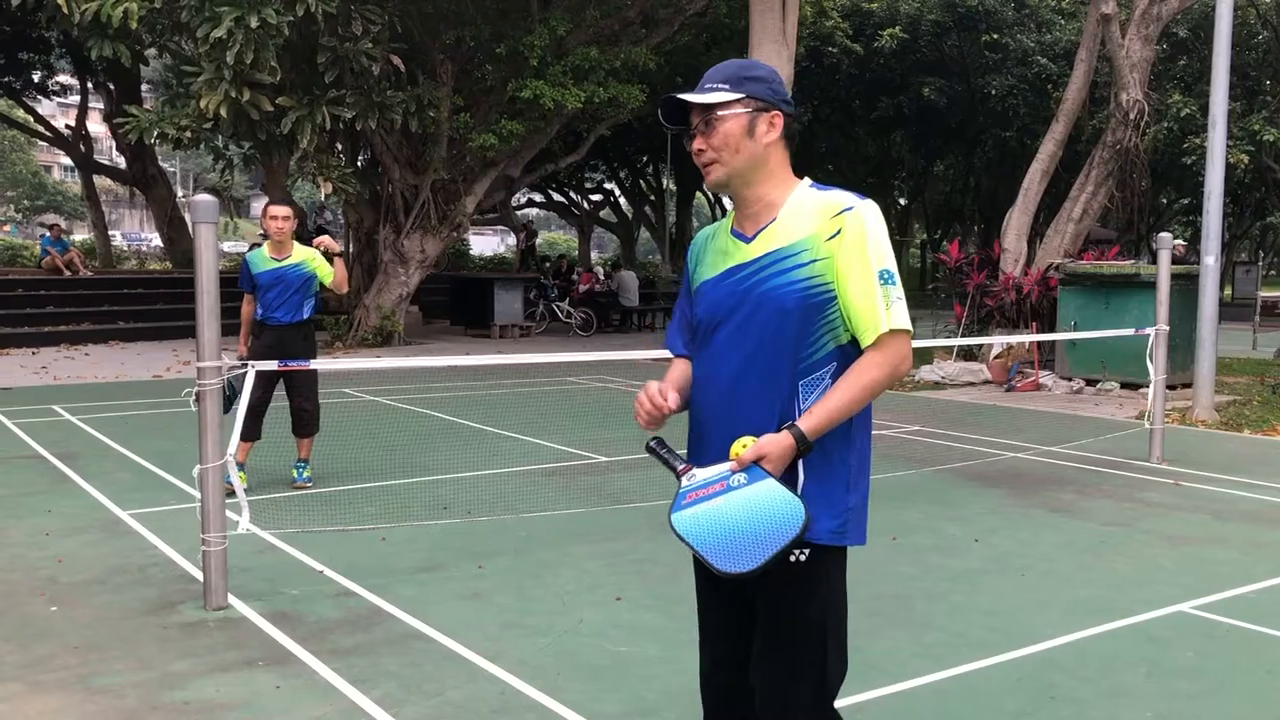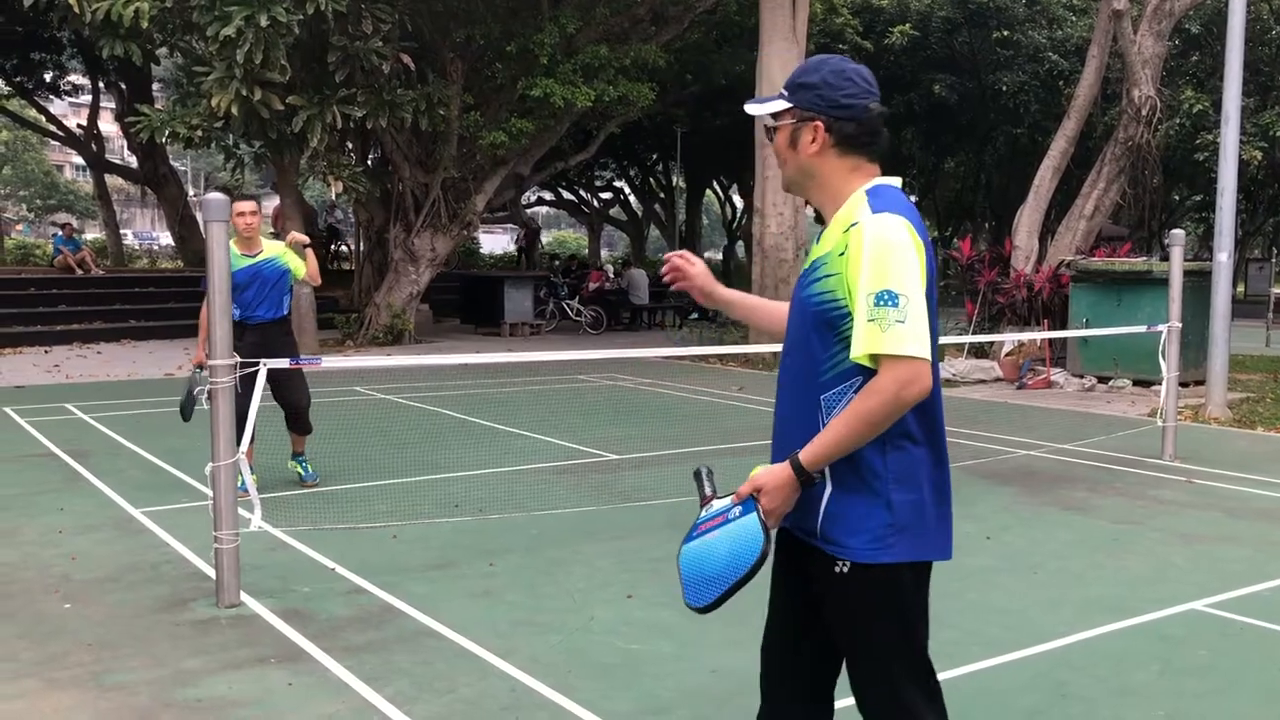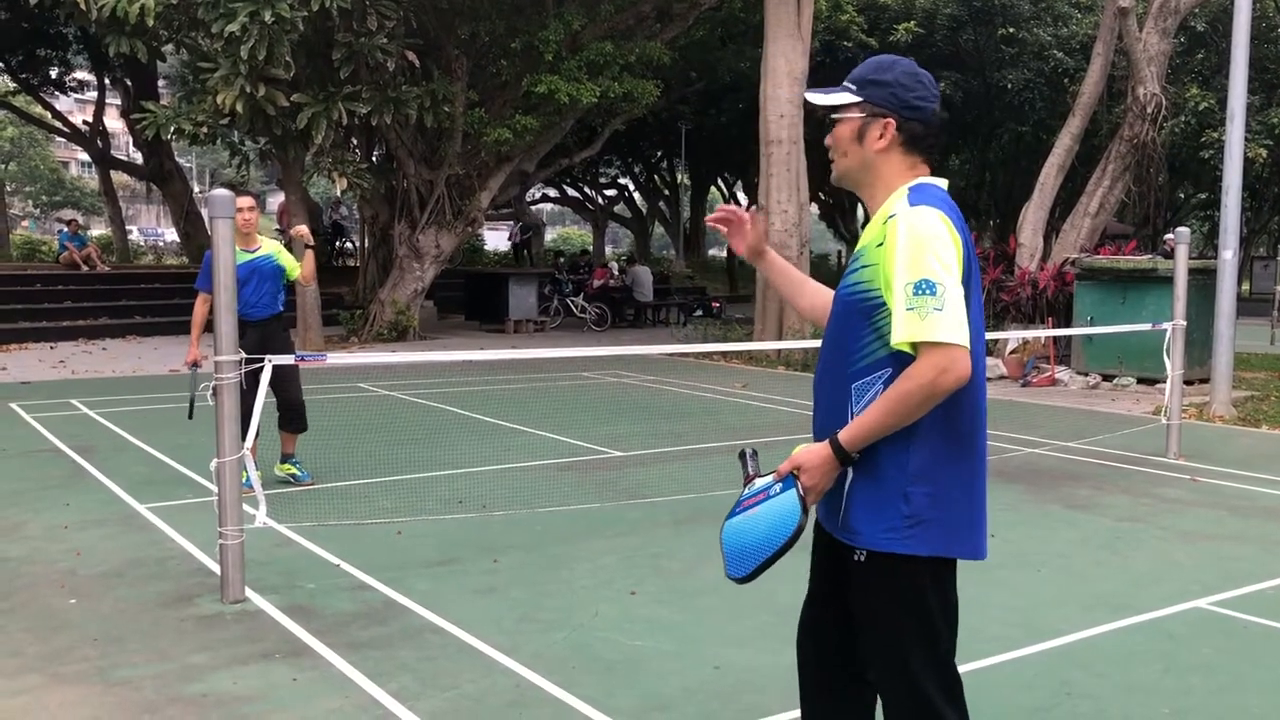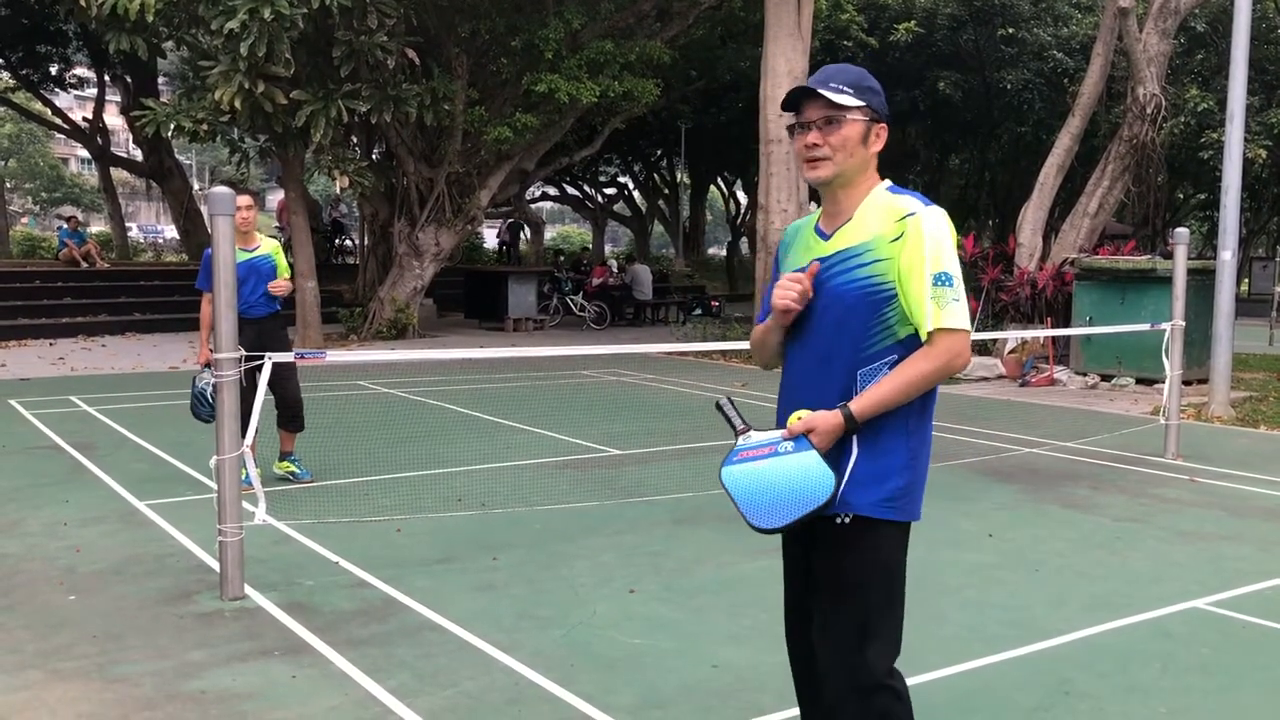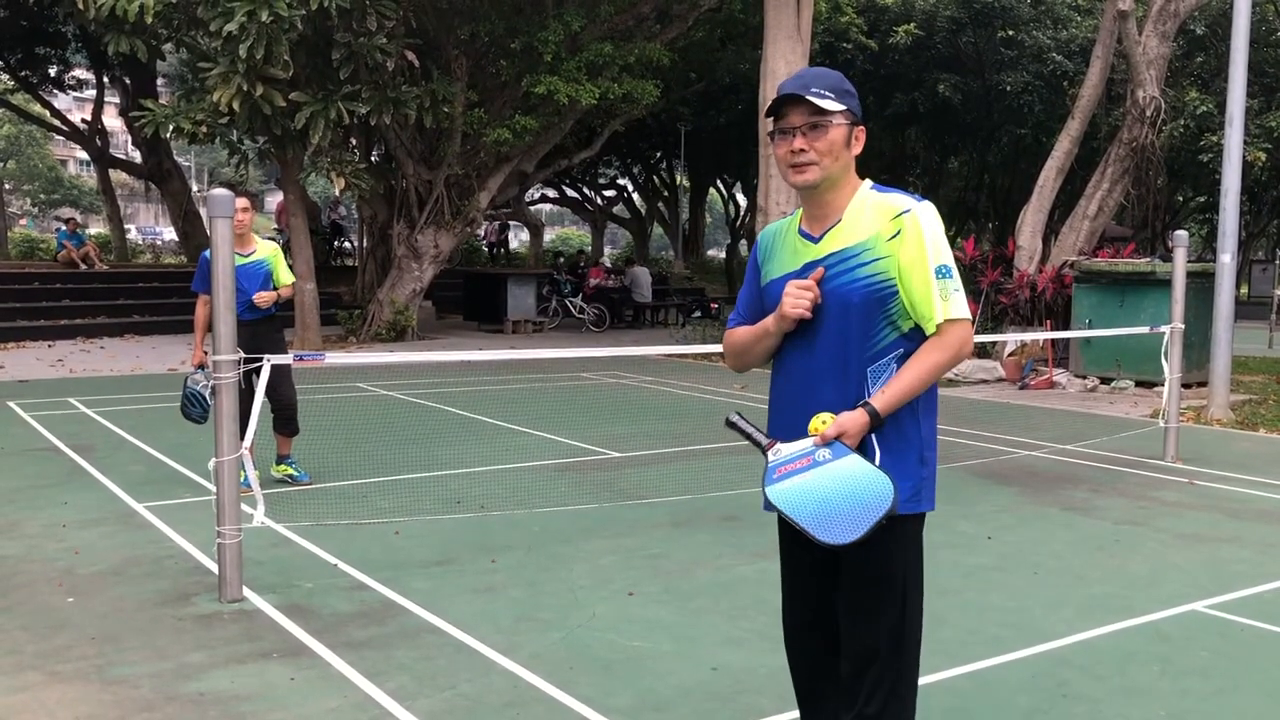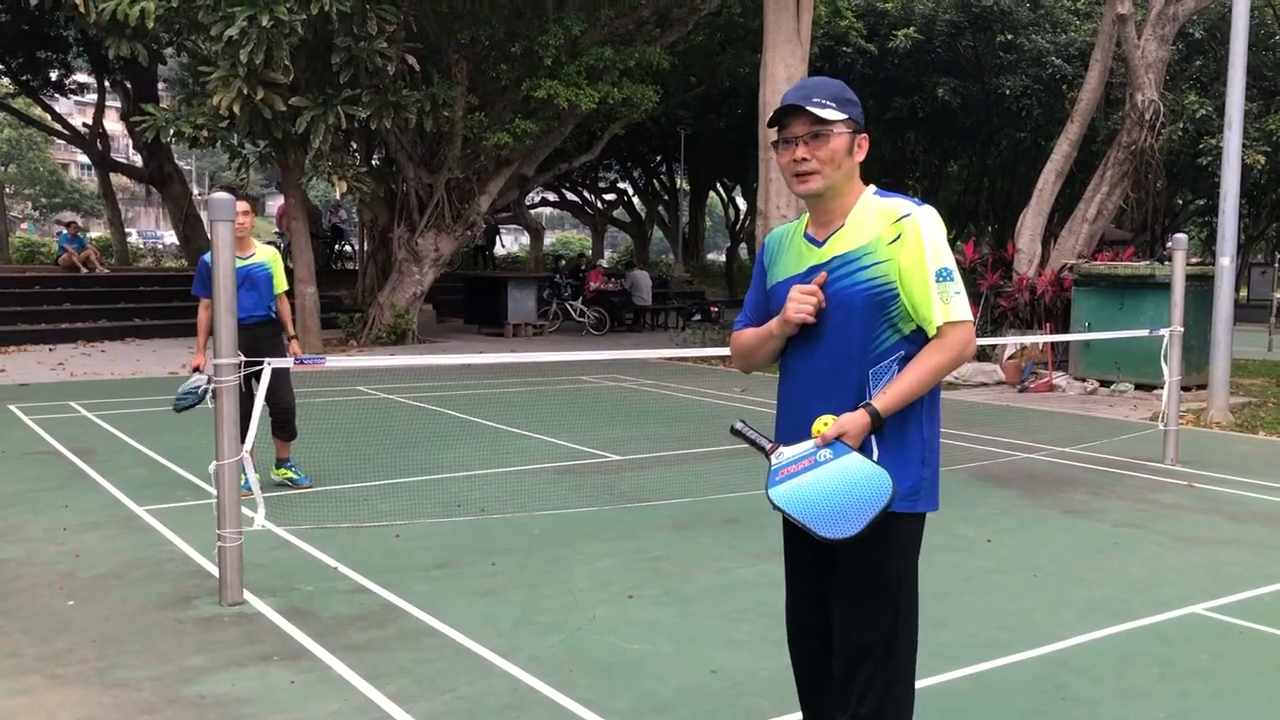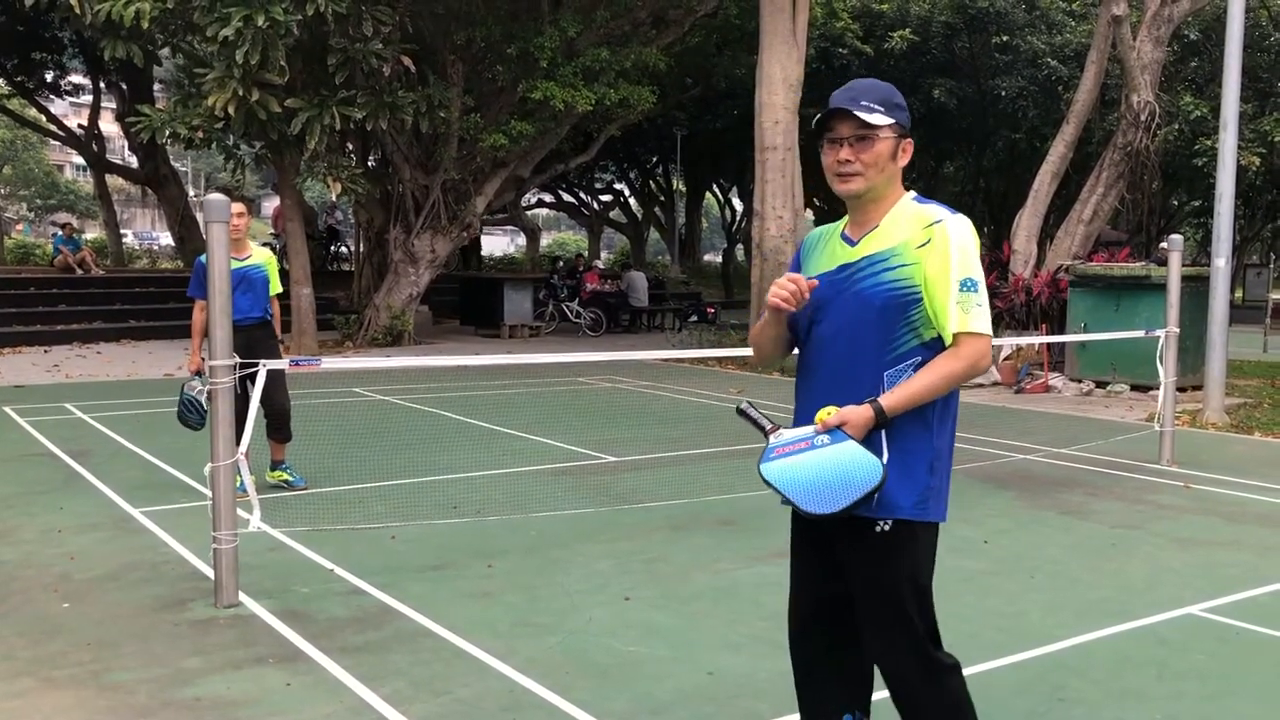
dt=0.5s
person 1, frame 1
left shoulder: (844, 220)
right shoulder: (706, 245)
left elbow: (891, 351)
left wrist: (794, 436)
right wrist: (664, 392)
left hip: (803, 510)
person 1, frame 2
left shoulder: (878, 228)
right shoulder: (841, 228)
left elbow: (906, 377)
left wrist: (796, 470)
right wrist: (714, 295)
left hip: (872, 522)
right hip: (818, 515)
person 1, frame 3
left shoulder: (917, 220)
right shoulder: (893, 222)
left elbow: (947, 364)
left wrist: (838, 448)
right wrist: (762, 256)
left hip: (901, 512)
right hip: (856, 505)
right knee: (826, 654)
person 1, frame 4
left shoulder: (913, 221)
right shoulder: (797, 235)
left elbow: (951, 345)
right elbow: (763, 353)
left wrist: (846, 415)
right wrist: (777, 315)
left hip: (870, 485)
left knee: (859, 667)
right knee: (812, 653)
person 1, frame 5
left shoulder: (905, 219)
right shoulder: (771, 242)
left elbow: (955, 334)
right elbow: (735, 353)
left wrist: (868, 413)
right wrist: (777, 322)
left hip: (880, 480)
left knee: (876, 657)
right knee: (810, 651)
person 1, frame 6
left shoulder: (907, 223)
right shoulder: (777, 245)
left elbow: (957, 336)
right elbow: (742, 354)
left wrist: (869, 414)
right wrist: (782, 325)
left hip: (884, 483)
left knee: (872, 656)
right knee: (813, 647)
person 1, frame 7
left shoulder: (939, 230)
right shoulder: (814, 244)
left elbow: (974, 349)
right elbow: (766, 351)
left wrist: (875, 409)
right wrist: (777, 312)
left hip: (894, 489)
left knee: (908, 653)
right knee: (818, 645)
person 2, frame 1
left shoulder: (310, 256)
right shoulder: (253, 259)
left elbow: (341, 288)
right elbow: (249, 302)
left wrist: (337, 253)
right wrist: (243, 341)
left hip: (299, 337)
right hip: (264, 337)
left knee: (305, 405)
right knee: (253, 404)
left ankle: (302, 465)
right ankle: (239, 469)
person 2, frame 2
left shoulder: (281, 250)
left elbow: (314, 280)
right elbow: (210, 304)
left wrist: (307, 246)
right wrist: (201, 347)
left hip: (279, 334)
right hip: (243, 338)
left knee: (297, 401)
right knee: (241, 408)
left ankle: (299, 458)
right ankle: (247, 473)
person 2, frame 3
left shoulder: (275, 248)
right shoulder: (217, 255)
left elbow: (306, 279)
right elbow: (204, 301)
left wrist: (309, 245)
right wrist: (194, 345)
left hip: (275, 330)
right hip: (241, 334)
left knee: (292, 399)
right knee: (245, 405)
left ankle: (287, 462)
right ankle: (250, 469)
person 2, frame 4
left shoulder: (273, 247)
right shoulder: (215, 254)
left elbow: (286, 281)
right elbow: (208, 302)
left wrist: (285, 286)
right wrist: (204, 346)
left hip: (273, 328)
right hip: (238, 332)
left knee: (290, 397)
right knee: (243, 403)
left ankle: (286, 460)
right ankle: (249, 467)
person 2, frame 5
left shoulder: (271, 250)
right shoulder: (211, 257)
left elbow: (289, 288)
right elbow: (204, 303)
left wrist: (274, 296)
right wrist: (198, 347)
left hip: (268, 331)
right hip: (233, 334)
left knee: (285, 399)
right knee: (240, 405)
left ankle: (283, 463)
right ankle: (247, 468)
person 2, frame 6
left shoulder: (271, 255)
right shoulder: (211, 261)
left elbow: (281, 299)
right elbow: (206, 308)
left wrist: (292, 337)
right wrist: (200, 351)
left hip: (268, 335)
right hip: (233, 338)
left knee: (284, 403)
right knee: (240, 409)
left ankle: (283, 466)
right ankle: (246, 472)
person 2, frame 7
left shoulder: (266, 257)
right shoulder: (207, 262)
right elbow: (201, 309)
left wrist: (278, 340)
right wrist: (195, 353)
left hip: (262, 337)
right hip: (228, 341)
left knee: (279, 405)
right knee: (235, 411)
left ankle: (278, 468)
right ankle: (242, 474)
